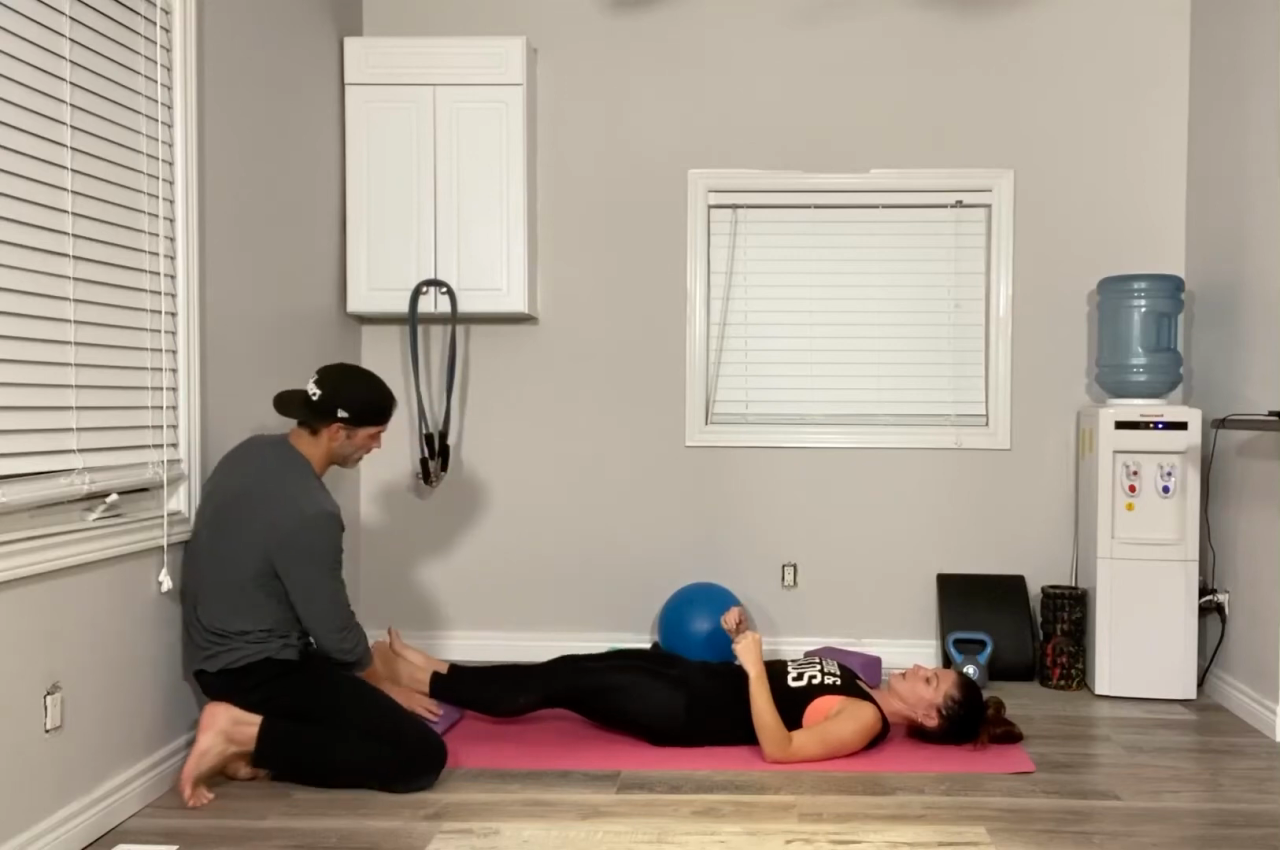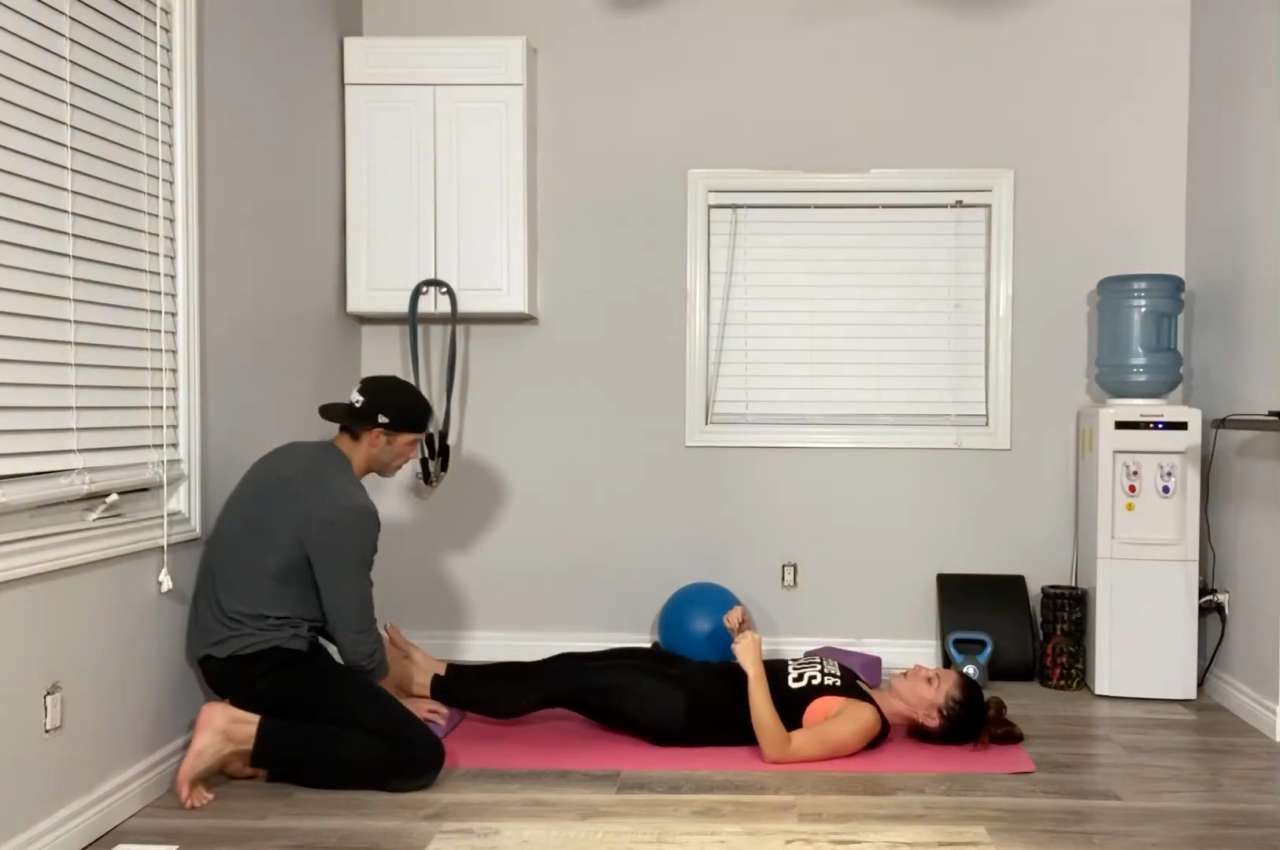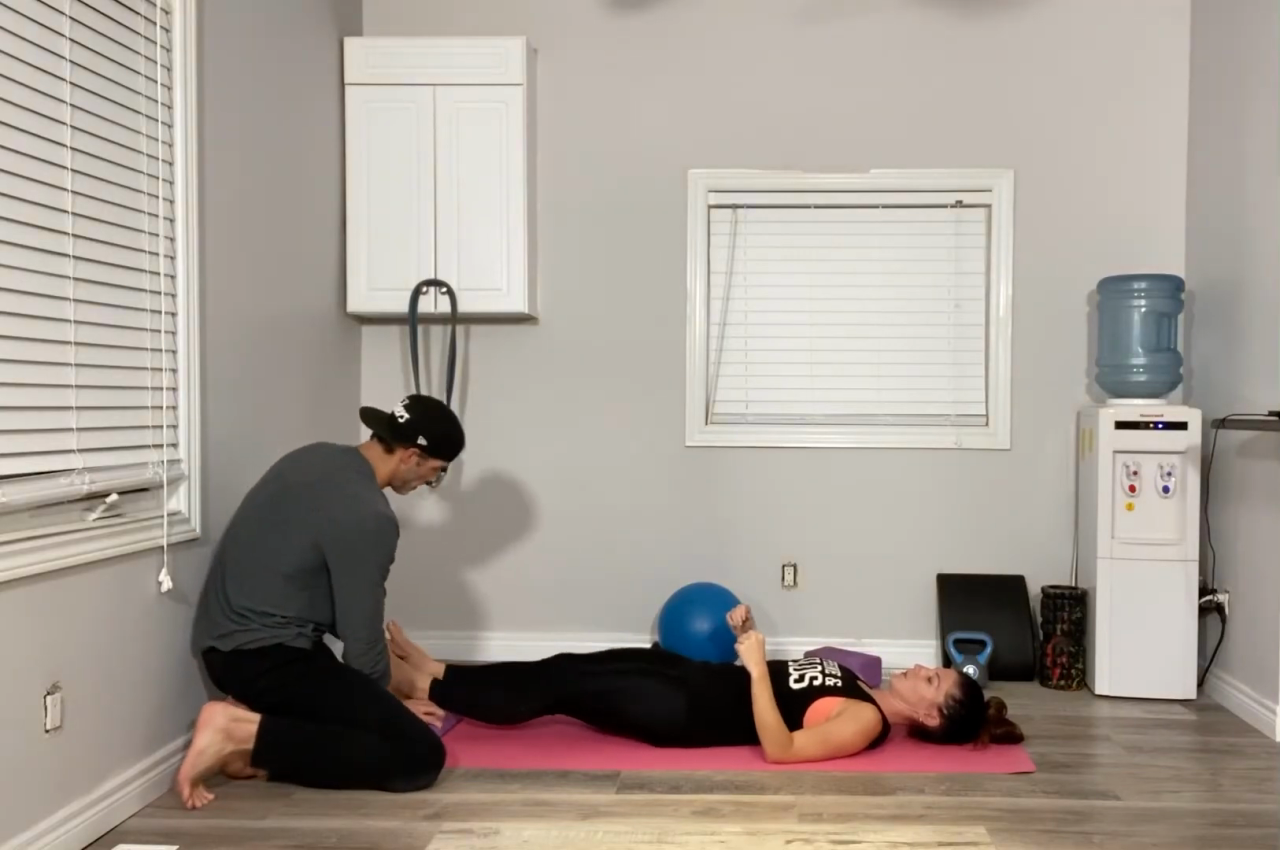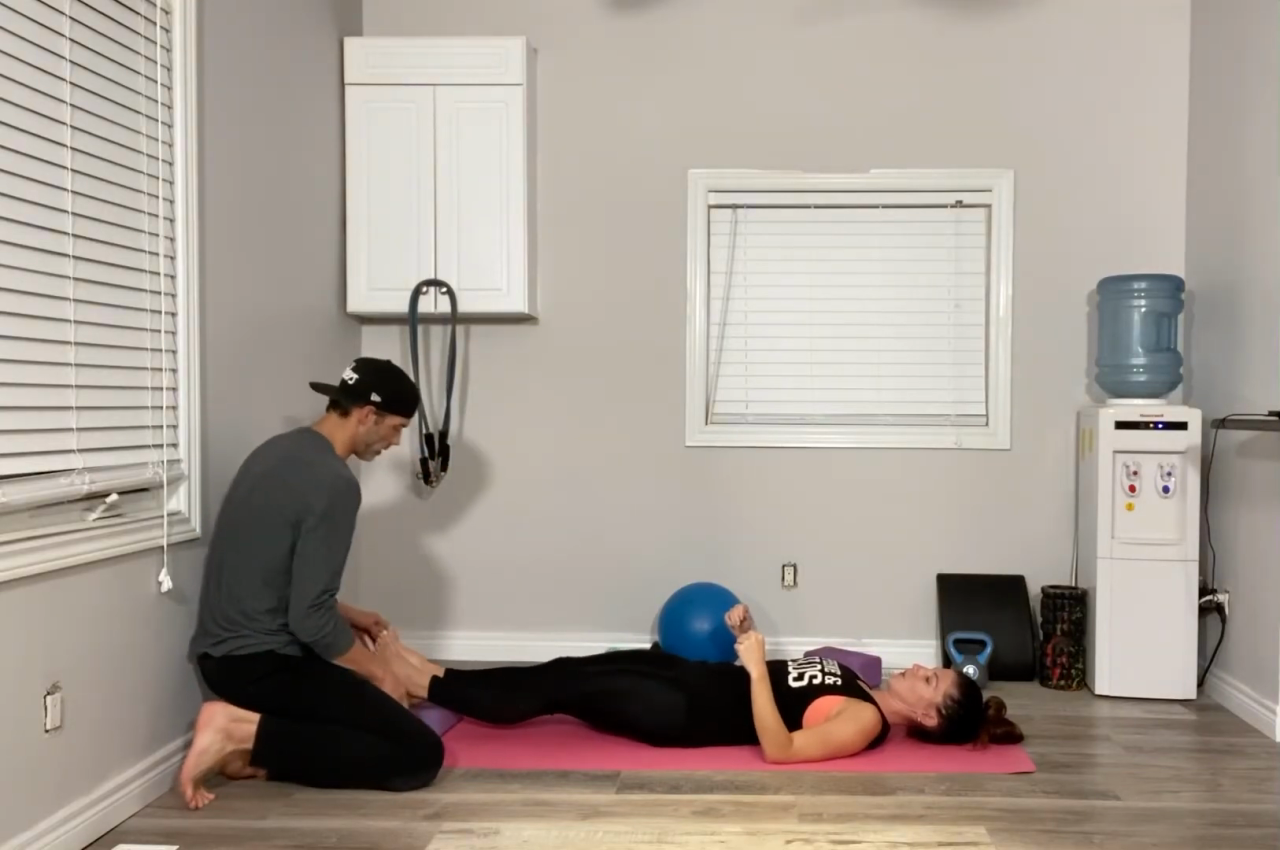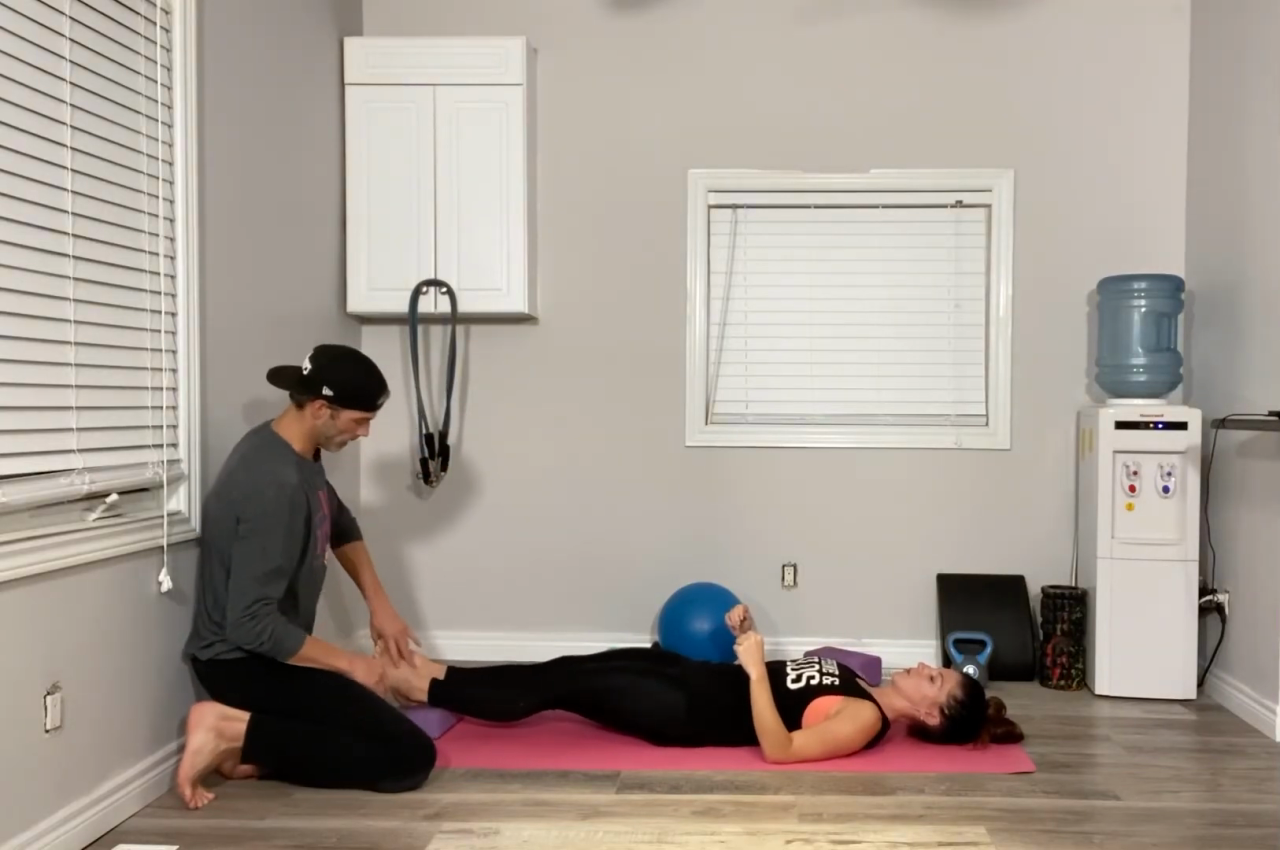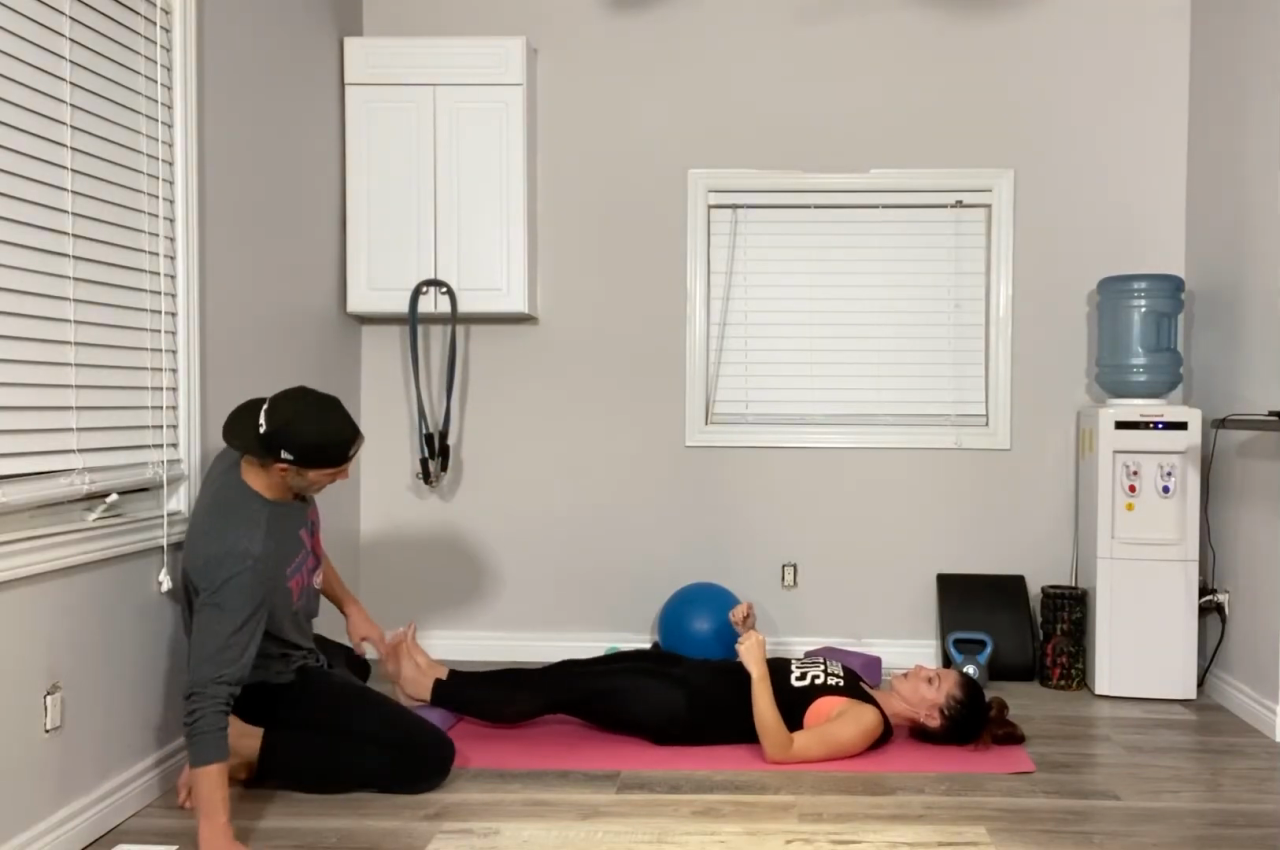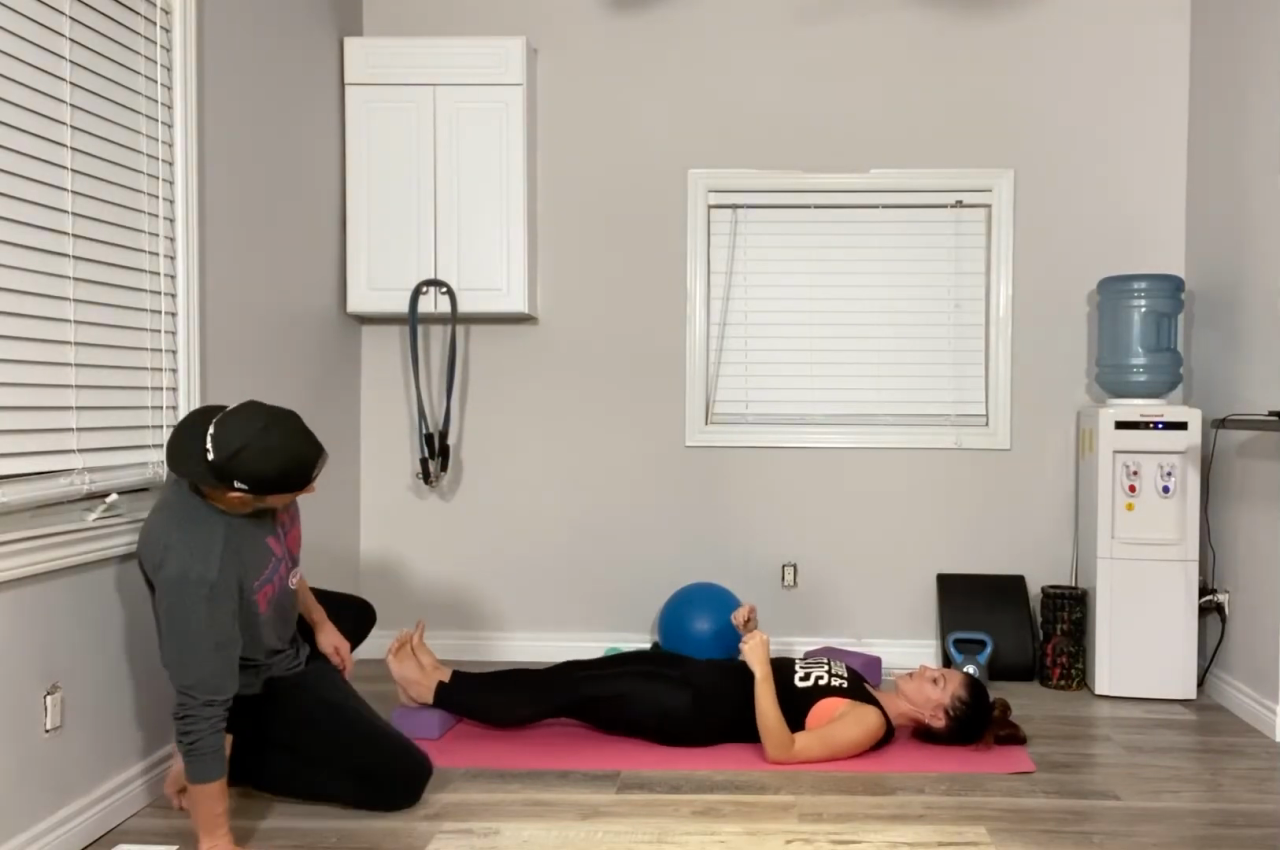
dt=0.7s
person 1, frame 1
left shoulder: (866, 721)
right shoulder: (858, 692)
left elbow: (778, 747)
left wrist: (752, 666)
right wrist: (744, 638)
left hip: (698, 713)
right hip: (704, 678)
left knee: (567, 686)
right knee: (571, 667)
left ankle: (424, 682)
right ankle: (437, 670)
person 1, frame 2
left shoulder: (865, 723)
right shoulder: (862, 689)
left elbow: (776, 747)
left wrist: (751, 666)
right wrist: (747, 637)
left hip: (699, 714)
right hip: (702, 677)
left knee: (569, 684)
right knee: (572, 666)
left ankle: (428, 686)
right ankle: (437, 670)
person 1, frame 3
left shoulder: (865, 723)
right shoulder: (860, 690)
left elbow: (778, 747)
left wrist: (754, 664)
right wrist: (750, 639)
left hip: (699, 715)
right hip: (704, 678)
left knee: (566, 691)
right knee: (568, 666)
left ankle: (425, 691)
right ankle: (437, 671)
person 1, frame 4
left shoulder: (866, 722)
right shoulder: (861, 689)
left elbow: (778, 747)
left wrist: (754, 666)
right wrist: (749, 636)
left hip: (700, 714)
right hip: (705, 678)
left knee: (569, 692)
right knee: (571, 669)
left ankle: (426, 688)
right ankle: (436, 676)
person 1, frame 5
left shoulder: (866, 721)
right shoulder: (863, 688)
left elbow: (778, 747)
left wrist: (753, 667)
right wrist: (750, 638)
left hip: (700, 714)
right hip: (705, 678)
left knee: (571, 688)
right knee: (573, 667)
left ankle: (428, 690)
right ankle: (440, 677)
person 1, frame 6
left shoulder: (867, 724)
right shoulder: (863, 690)
left elbow: (779, 748)
left wrist: (755, 666)
right wrist: (751, 635)
left hip: (699, 711)
right hip: (704, 676)
left knee: (567, 693)
right knee: (573, 672)
left ankle: (431, 689)
right ankle: (441, 675)
person 1, frame 7
left shoulder: (870, 724)
right shoulder: (868, 692)
left elbow: (779, 748)
left wrist: (759, 666)
right wrist: (753, 636)
left hip: (703, 711)
right hip: (708, 676)
left knee: (570, 696)
right knee: (574, 673)
left ankle: (432, 691)
right ankle: (444, 675)
person 2, frame 1
left shoulder: (254, 452)
right shoulder: (308, 514)
right elbow: (335, 633)
right wrist: (384, 687)
left hip: (223, 655)
right hip: (257, 667)
left knee: (368, 717)
right knee: (421, 755)
left ankle: (252, 734)
right ankle: (245, 733)
person 2, frame 2
left shoulder: (296, 459)
right shoulder: (346, 508)
right elbow: (355, 635)
left wrist: (396, 664)
right wrist: (397, 699)
left hip: (225, 648)
right hip: (260, 657)
left knee: (365, 718)
right knee: (419, 756)
left ankle: (250, 715)
right ankle: (242, 734)
person 2, frame 3
left shoulder: (317, 458)
right shoulder: (367, 516)
right elbow: (362, 648)
right wrist: (392, 702)
left hip: (227, 641)
right hip: (263, 653)
left knee: (365, 717)
right knee: (420, 757)
left ankle: (252, 718)
right ankle: (243, 734)
person 2, frame 4
left shoulder: (281, 450)
right shoulder: (333, 484)
right elbow: (311, 618)
left wrist: (349, 616)
right wrist: (379, 672)
left hip: (226, 651)
right hip: (261, 661)
left knee: (373, 723)
right knee: (419, 754)
left ankle: (247, 731)
right ankle: (245, 734)
person 2, frame 5
left shoulder: (292, 450)
right shoulder: (274, 486)
left elbow: (342, 527)
right elbow: (252, 624)
left wrist: (379, 604)
right wrist: (350, 663)
left hip: (258, 652)
right hip: (244, 660)
left knee: (370, 717)
right knee: (411, 756)
left ankle: (247, 742)
right ankle: (235, 731)
person 2, frame 6
left shoulder: (249, 460)
right shoulder: (241, 553)
left elbow: (309, 549)
right elbow: (207, 694)
left wrist: (351, 608)
left hip: (282, 652)
right hip: (266, 684)
left knee: (354, 668)
right knee: (430, 758)
left ankle: (245, 744)
right ankle: (250, 748)
person 2, frame 7
left shoulder: (250, 467)
right shoulder: (195, 565)
right elbow: (198, 707)
left wrist: (320, 622)
left hip: (284, 631)
right hip: (257, 677)
left knee: (357, 615)
right knee: (403, 778)
right ankle: (223, 754)
